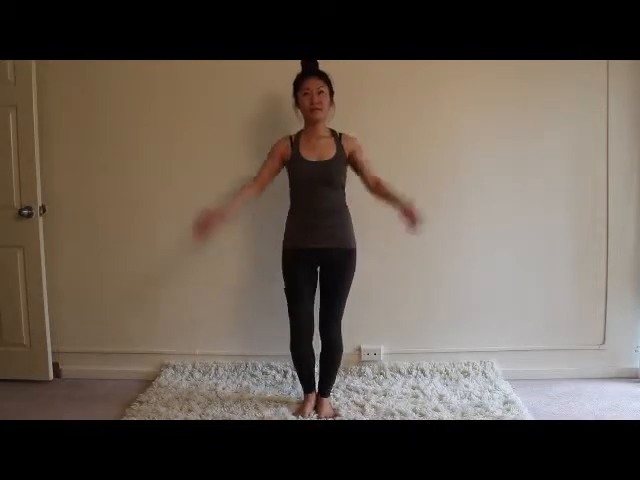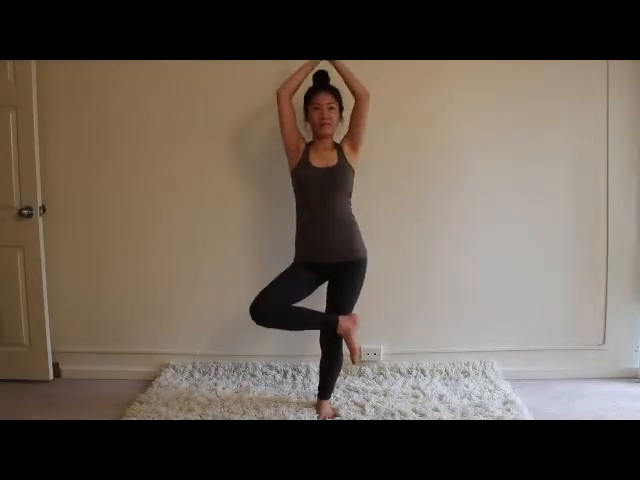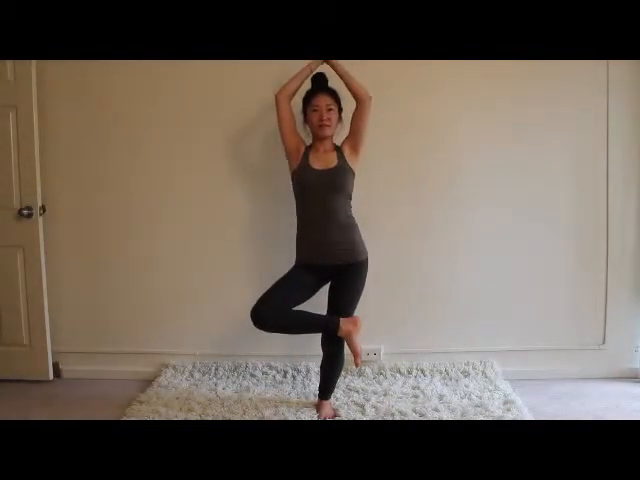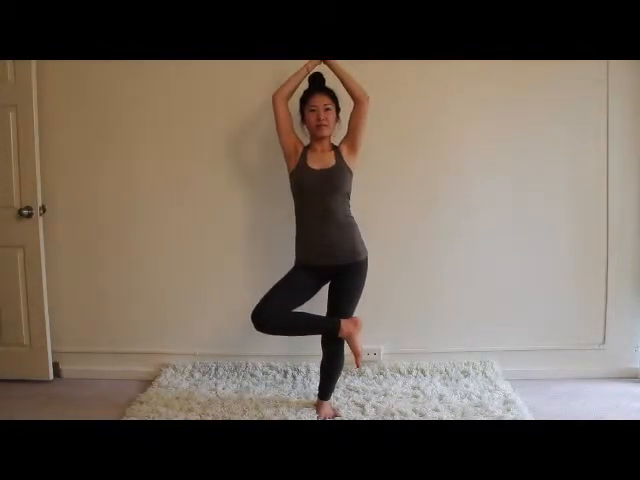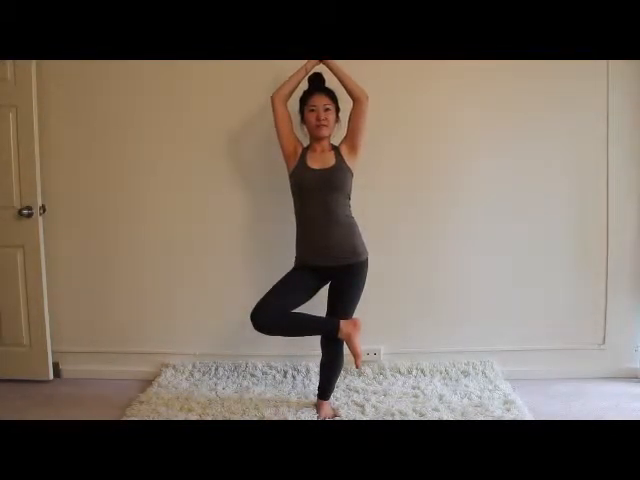
dt=1s
person 1, frame 1
left shoulder: (347, 144)
right shoulder: (285, 146)
left elbow: (372, 181)
right elbow: (257, 184)
left wrist: (398, 202)
right wrist: (222, 211)
left hip: (340, 245)
right hip: (298, 246)
left knee: (331, 327)
right knee: (300, 327)
left ankle: (325, 396)
right ankle: (308, 393)
person 1, frame 2
left shoulder: (349, 150)
right shoulder: (298, 151)
left elbow: (363, 97)
right elbow: (283, 95)
left wrist: (334, 62)
right wrist: (313, 63)
left hip: (349, 256)
right hip: (309, 258)
left knee: (330, 338)
right knee: (262, 310)
left ankle: (324, 399)
right ankle: (340, 322)
person 1, frame 3
left shoulder: (348, 153)
right shoulder: (297, 153)
left elbow: (365, 100)
right elbow: (281, 99)
left wrist: (333, 63)
right wrist: (313, 65)
left hip: (350, 258)
right hip: (310, 261)
left knee: (332, 339)
right knee: (263, 315)
left ankle: (325, 399)
right ankle: (342, 325)
person 1, frame 4
left shoulder: (346, 153)
right shoulder: (295, 154)
left elbow: (362, 99)
right elbow: (278, 99)
left wrist: (330, 63)
right wrist: (310, 66)
left hip: (350, 258)
right hip: (309, 262)
left knee: (332, 338)
right knee: (264, 317)
left ankle: (324, 399)
right ankle: (344, 326)
person 1, frame 5
left shoulder: (347, 153)
right shoulder: (295, 154)
left elbow: (362, 99)
right elbow: (277, 100)
left wrist: (329, 63)
right wrist: (309, 65)
left hip: (350, 258)
right hip: (309, 263)
left knee: (331, 338)
right knee: (263, 317)
left ankle: (324, 399)
right ankle: (343, 327)
